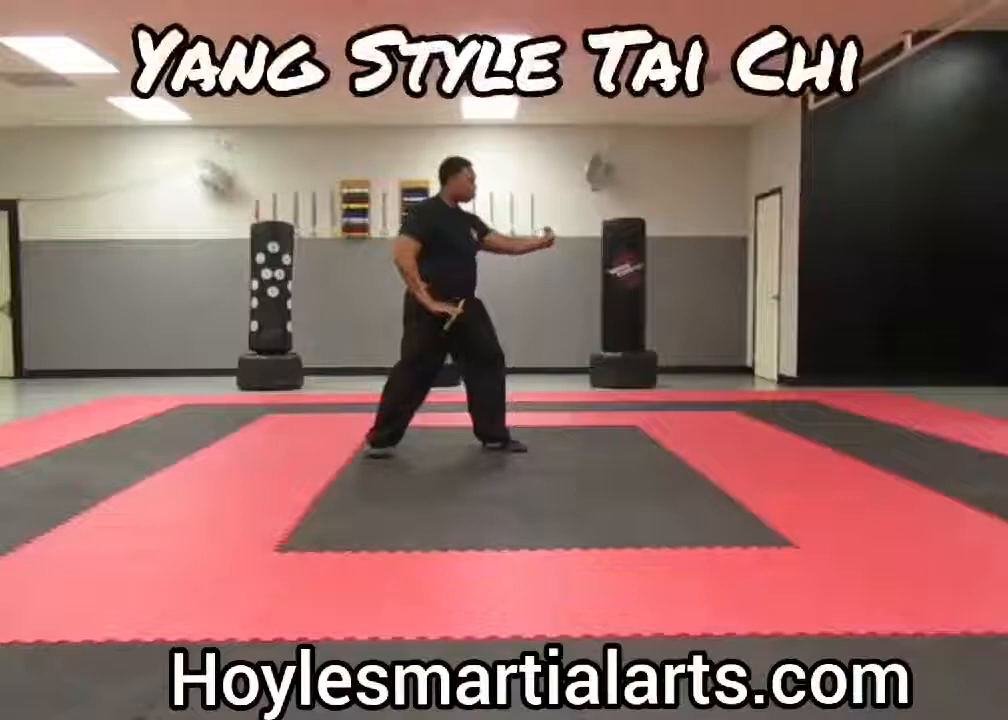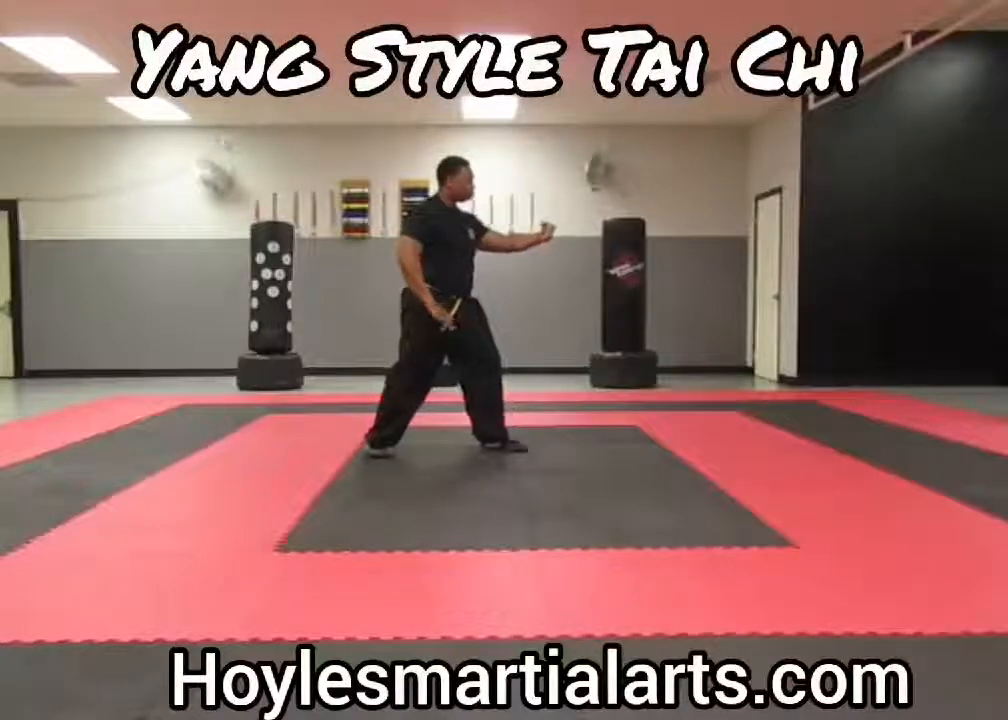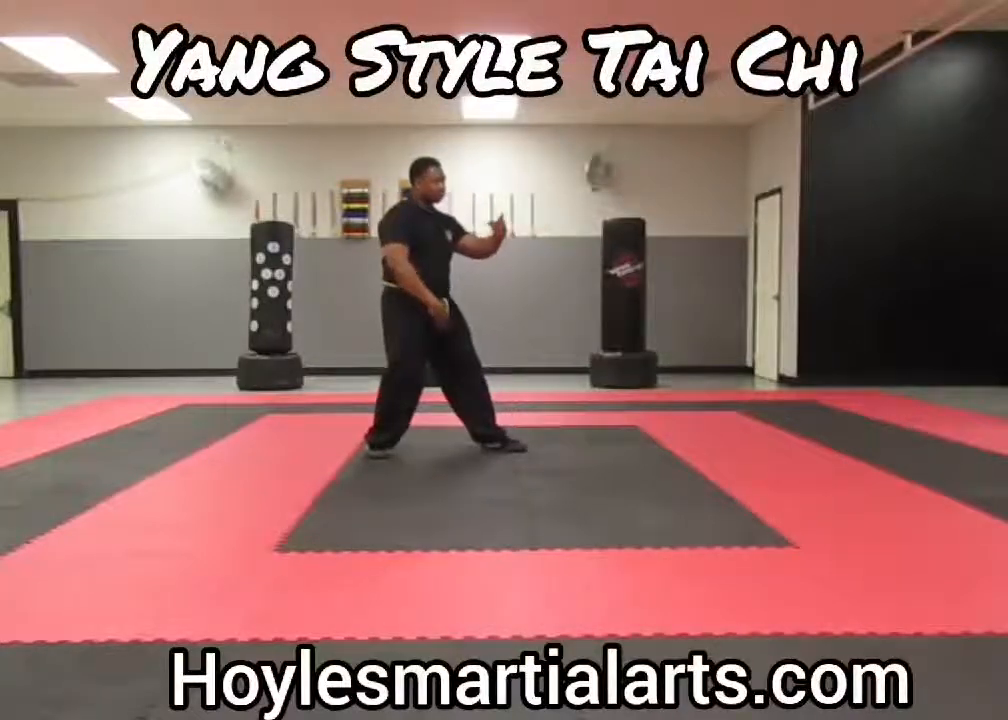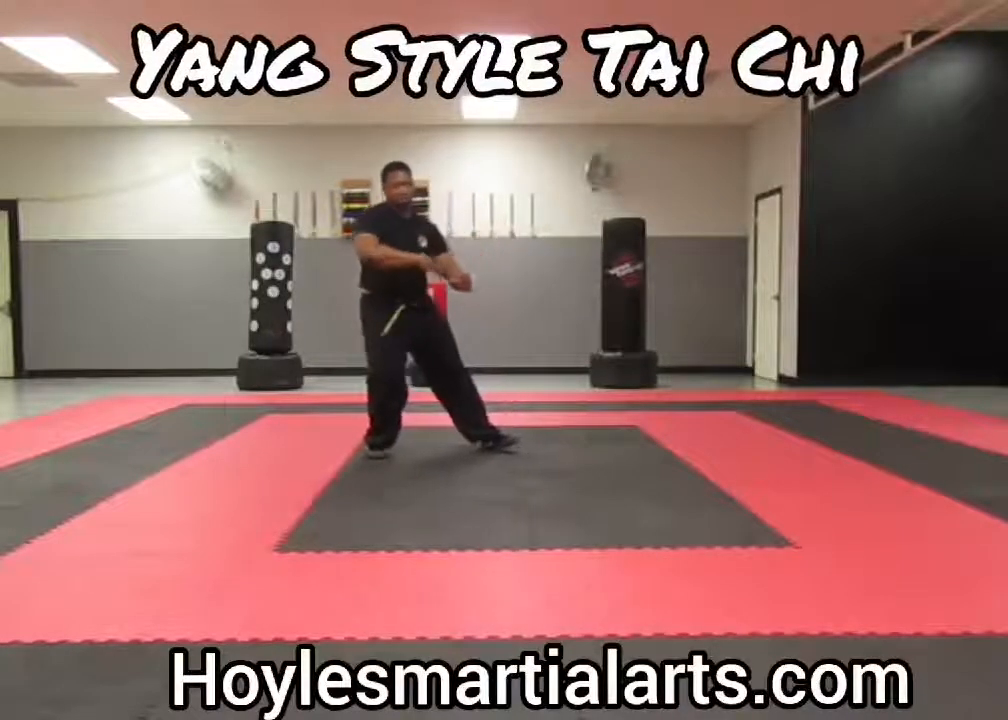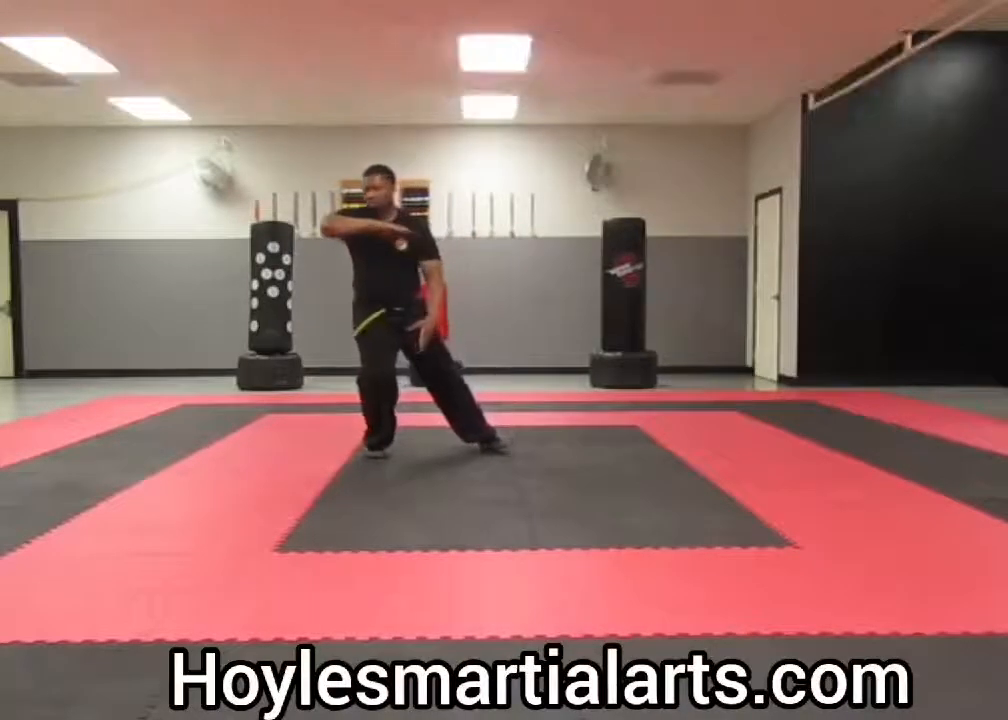
dt=1s
person 1, frame 1
left shoulder: (468, 221)
right shoulder: (426, 213)
left elbow: (504, 244)
right elbow: (403, 257)
left wrist: (539, 242)
right wrist: (427, 300)
left hip: (465, 307)
right hip: (430, 311)
left knee: (489, 365)
right knee: (413, 373)
left ankle: (494, 436)
right ankle: (380, 439)
person 1, frame 2
left shoulder: (465, 220)
right shoulder: (426, 214)
left elbow: (503, 243)
right elbow: (406, 256)
left wrist: (538, 238)
right wrist: (429, 302)
left hip: (461, 307)
right hip: (428, 309)
left knee: (485, 366)
right knee: (412, 374)
left ankle: (493, 436)
right ankle: (380, 439)
person 1, frame 3
left shoulder: (444, 221)
right shoulder: (399, 218)
left elbow: (477, 249)
right elbow: (397, 263)
left wrist: (497, 238)
right wrist: (429, 301)
left hip: (441, 305)
right hip: (405, 307)
left knee: (465, 369)
right knee: (405, 374)
left ankle: (489, 435)
right ankle: (380, 440)
person 1, frame 4
left shoulder: (424, 226)
right shoulder: (372, 219)
left elbow: (446, 263)
right elbow: (367, 252)
left wrist: (459, 278)
right wrist: (415, 259)
left hip: (420, 307)
right hip: (382, 309)
left knee: (450, 370)
right knee: (386, 376)
left ankle: (484, 434)
right ankle: (379, 439)
person 1, frame 5
left shoulder: (415, 227)
right shoulder: (357, 219)
left elbow: (434, 275)
right elbow: (328, 225)
left wrist: (432, 316)
right wrist: (377, 224)
left hip: (411, 312)
right hip: (372, 313)
left knee: (443, 373)
right knee: (377, 376)
left ankle: (482, 435)
right ankle: (377, 440)
